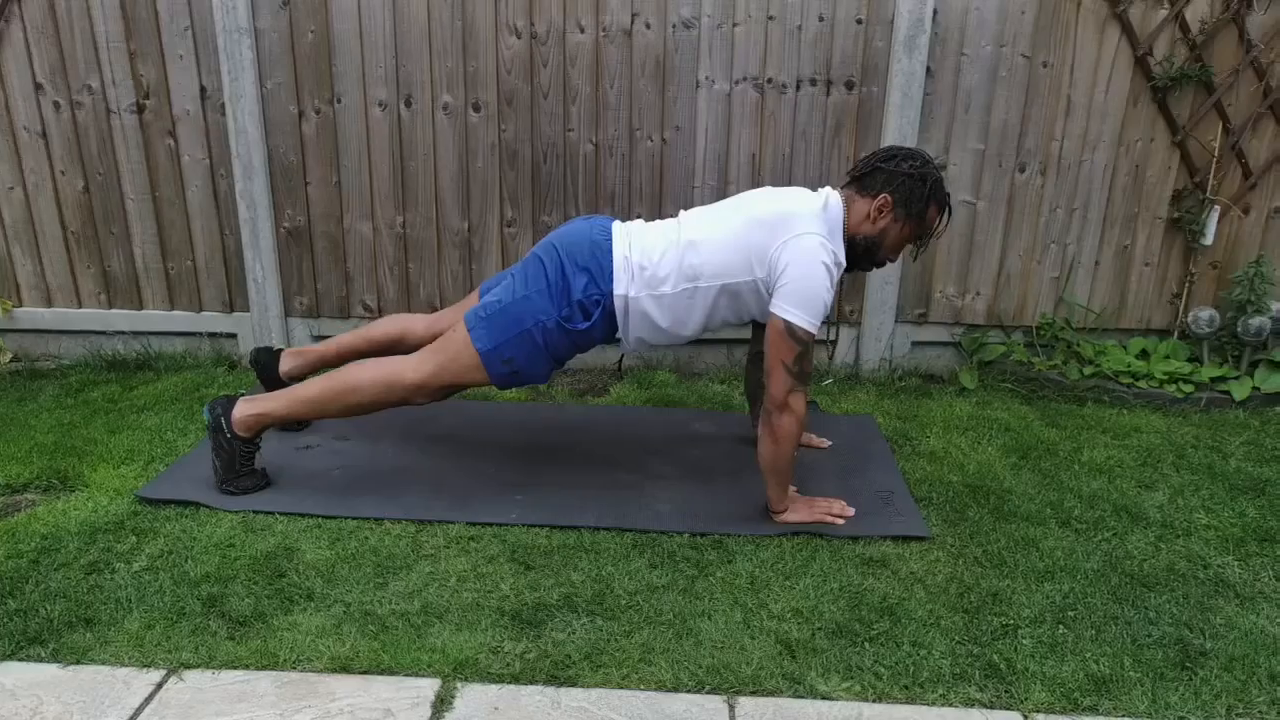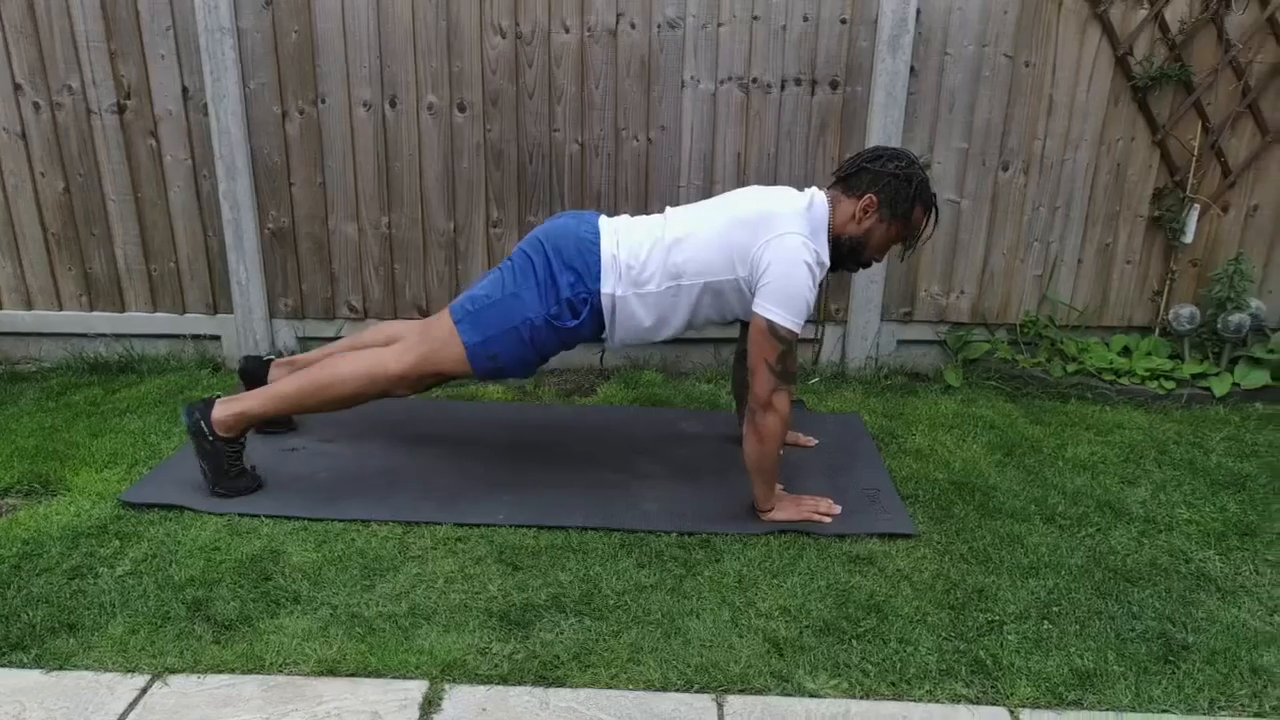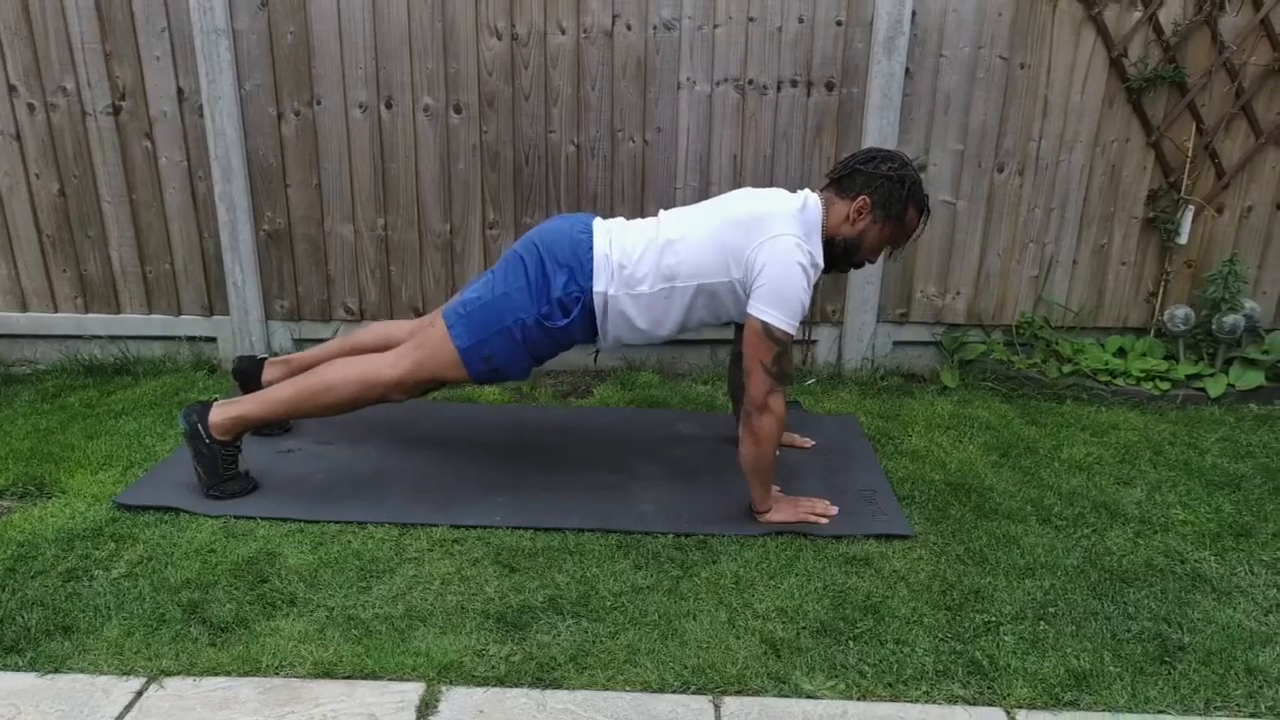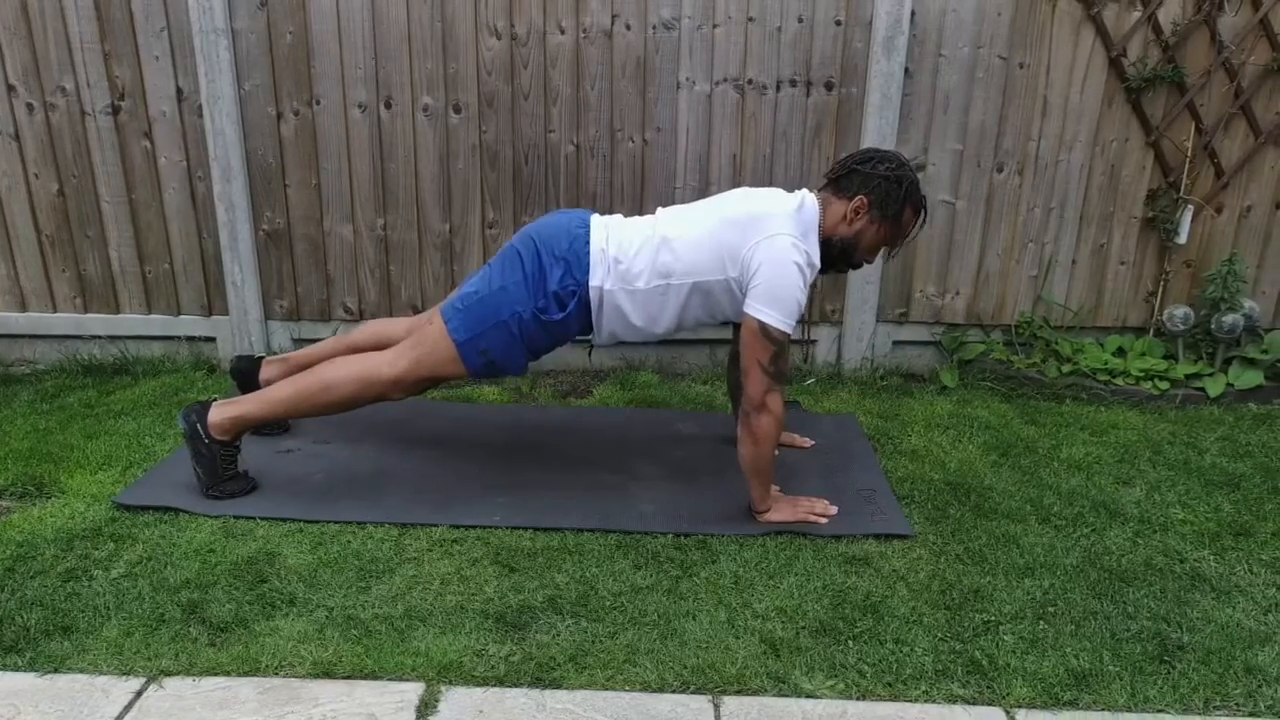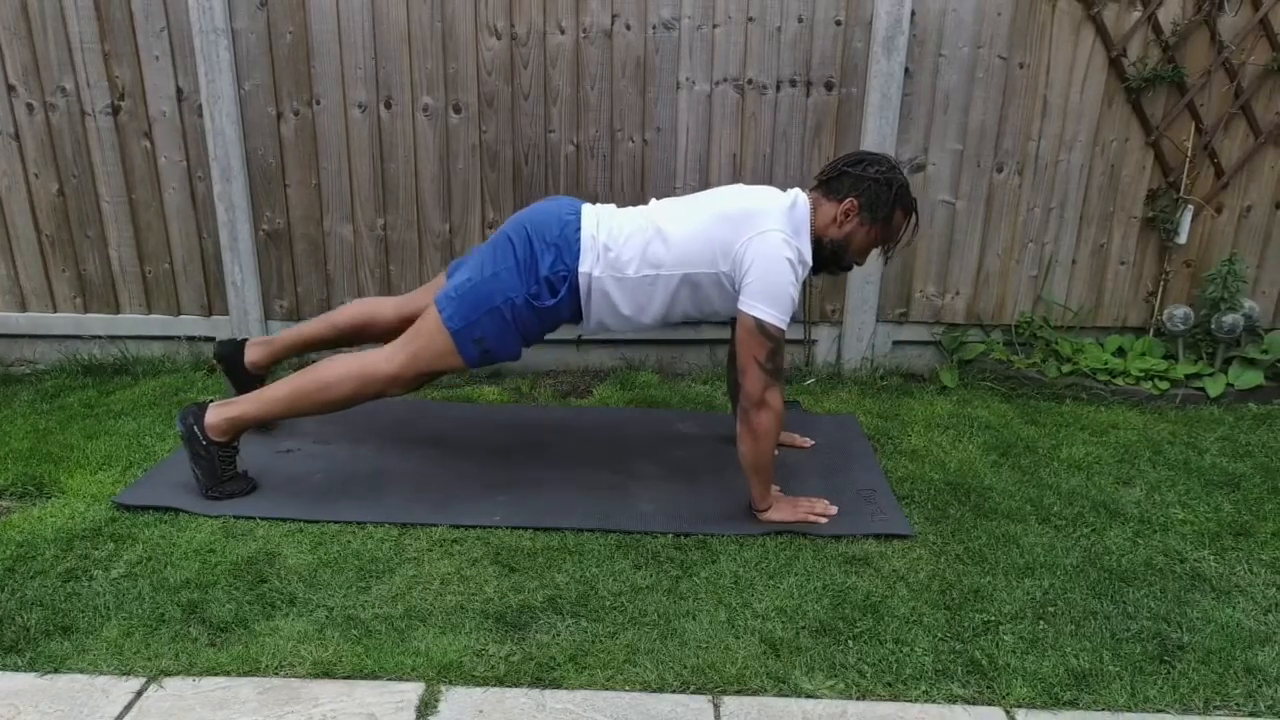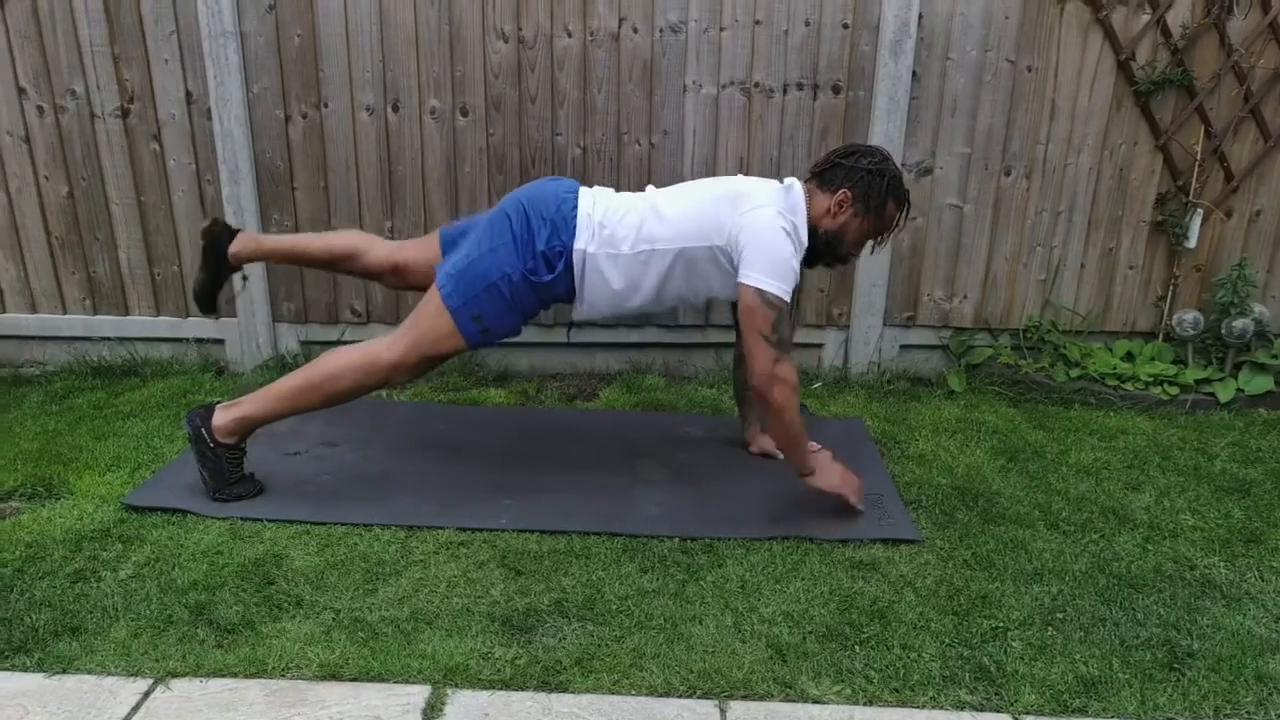
dt=0.3s
person 1, frame 1
left shoulder: (801, 214)
right shoulder: (814, 257)
left elbow: (760, 347)
right elbow: (785, 392)
left wrist: (770, 425)
right wrist: (783, 500)
left hip: (592, 251)
right hip: (588, 289)
left knee: (436, 330)
right knee: (427, 375)
left ankle: (289, 363)
right ankle: (245, 417)
person 1, frame 2
left shoulder: (789, 210)
right shoulder: (799, 257)
left elbow: (752, 359)
right elbow: (769, 388)
left wrist: (759, 425)
right wrist: (770, 499)
left hip: (581, 249)
right hip: (575, 283)
left knee: (427, 335)
right knee: (414, 366)
left ankle: (276, 371)
right ankle: (225, 417)
person 1, frame 3
left shoulder: (782, 214)
right shoulder: (790, 257)
left elbow: (745, 365)
right elbow: (763, 391)
left wrist: (754, 425)
right wrist: (767, 500)
left hip: (572, 250)
right hip: (566, 287)
left knee: (422, 337)
right knee: (409, 373)
left ankle: (270, 371)
right ankle: (222, 421)
person 1, frame 4
left shoulder: (780, 212)
right shoulder: (788, 258)
left elbow: (745, 357)
right elbow: (762, 391)
left wrist: (756, 425)
right wrist: (765, 501)
left hip: (570, 247)
right hip: (561, 278)
left knee: (418, 332)
right knee: (405, 371)
left ankle: (267, 371)
right ankle: (221, 421)
person 1, frame 5
left shoulder: (772, 213)
right shoulder: (779, 252)
left elbow: (743, 363)
right elbow: (760, 387)
left wrist: (755, 425)
right wrist: (767, 499)
left hip: (561, 235)
right hip: (552, 267)
left knee: (405, 313)
right knee: (401, 365)
left ankle: (254, 355)
right ankle: (220, 422)
person 1, frame 6
left shoulder: (765, 208)
right shoulder: (775, 231)
left elbow: (750, 346)
right elbow: (768, 362)
left wrist: (755, 429)
right wrist: (812, 461)
left hip: (553, 220)
right hip: (544, 240)
left knee: (383, 260)
right knee: (401, 354)
left ankle: (234, 248)
right ankle: (224, 424)
